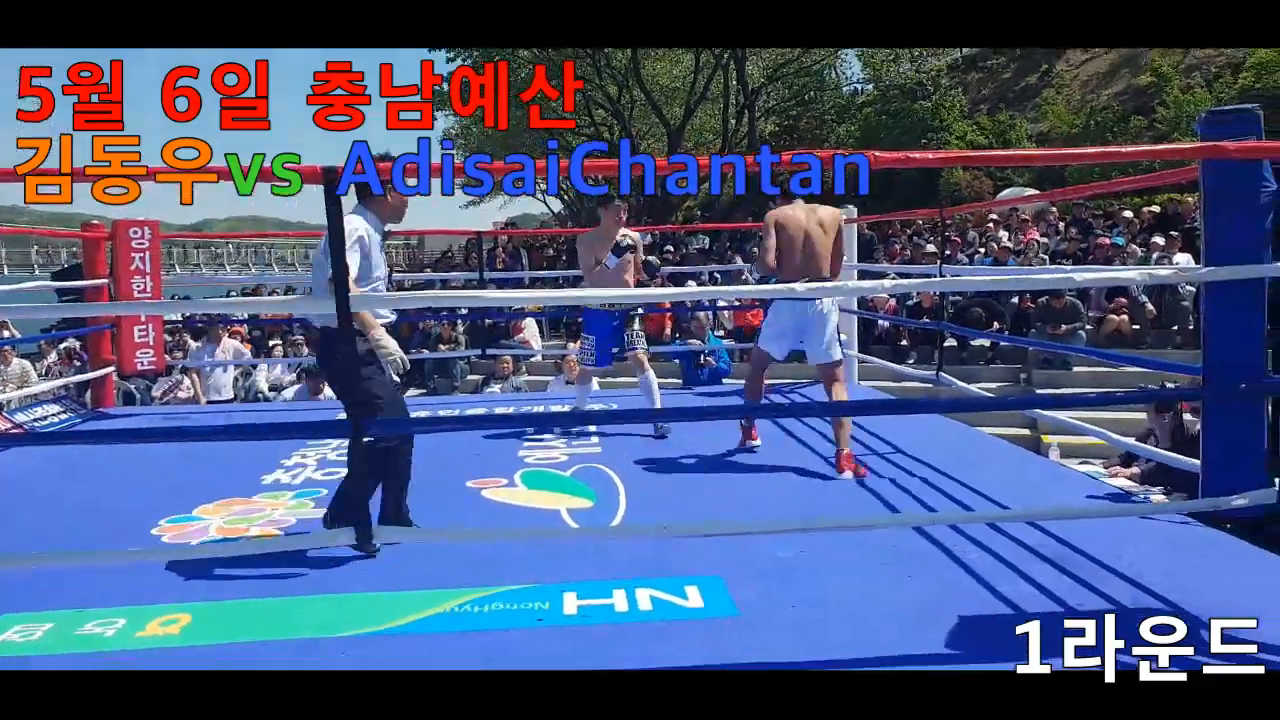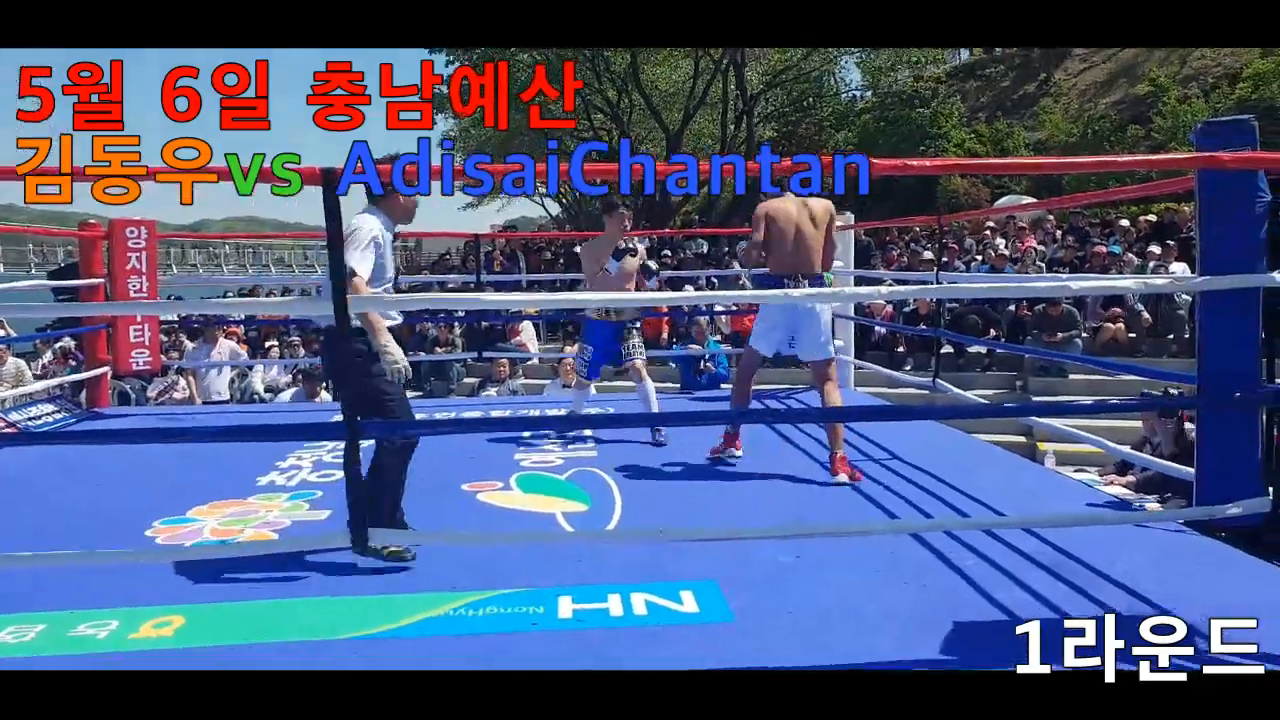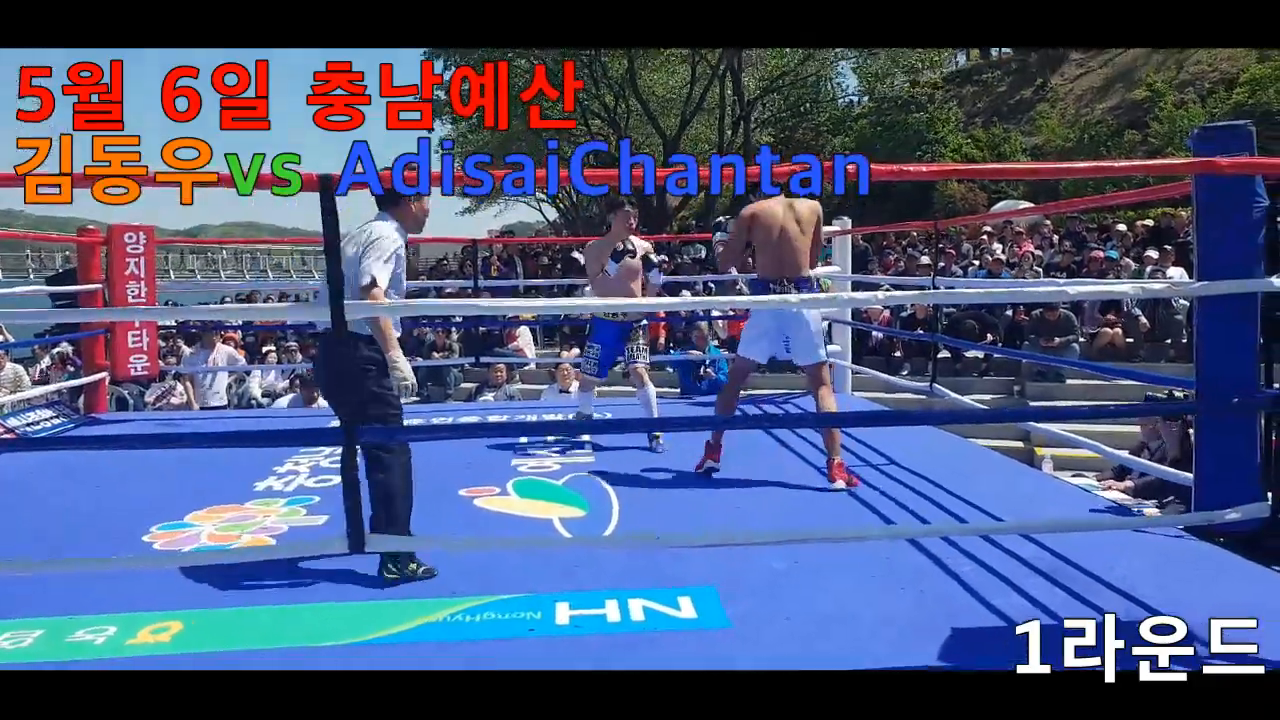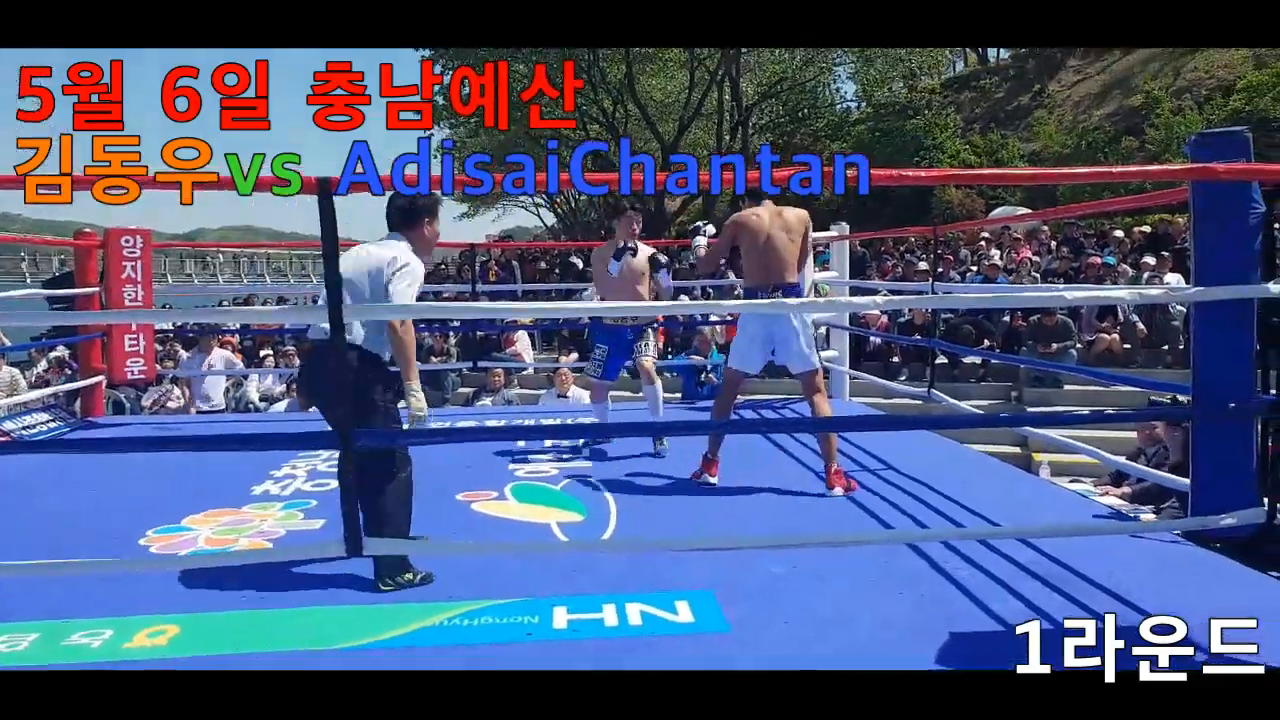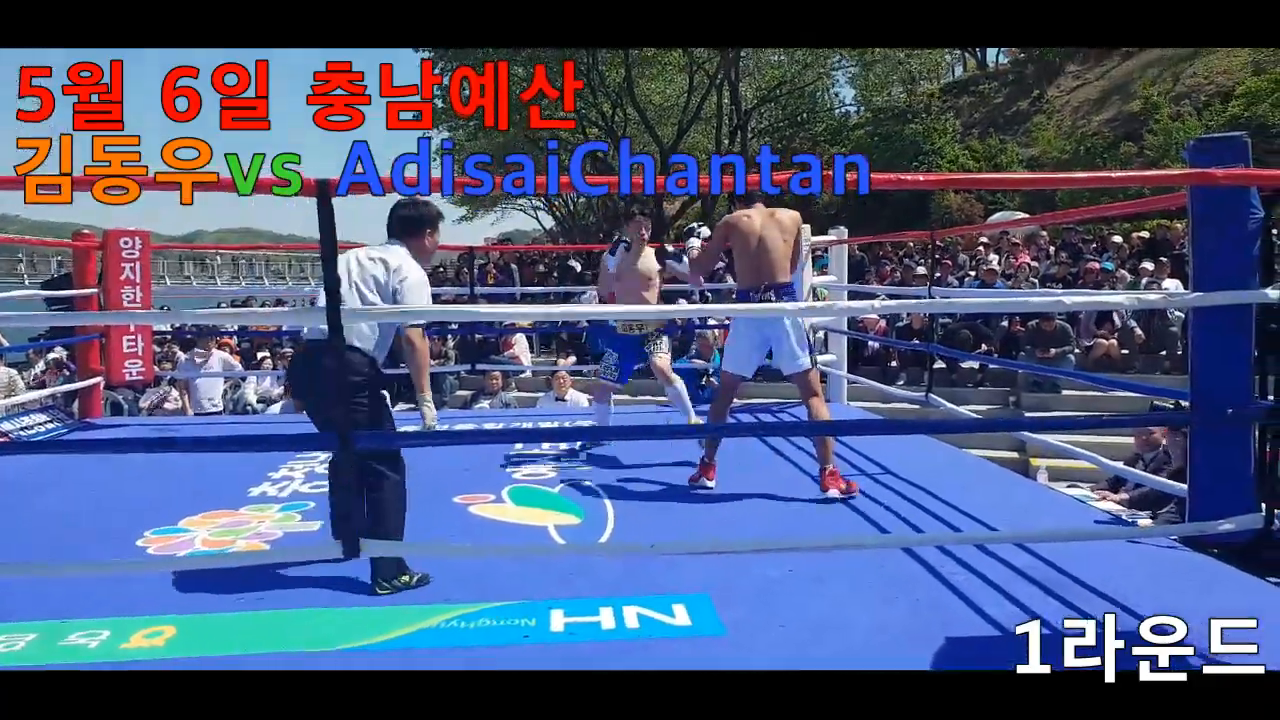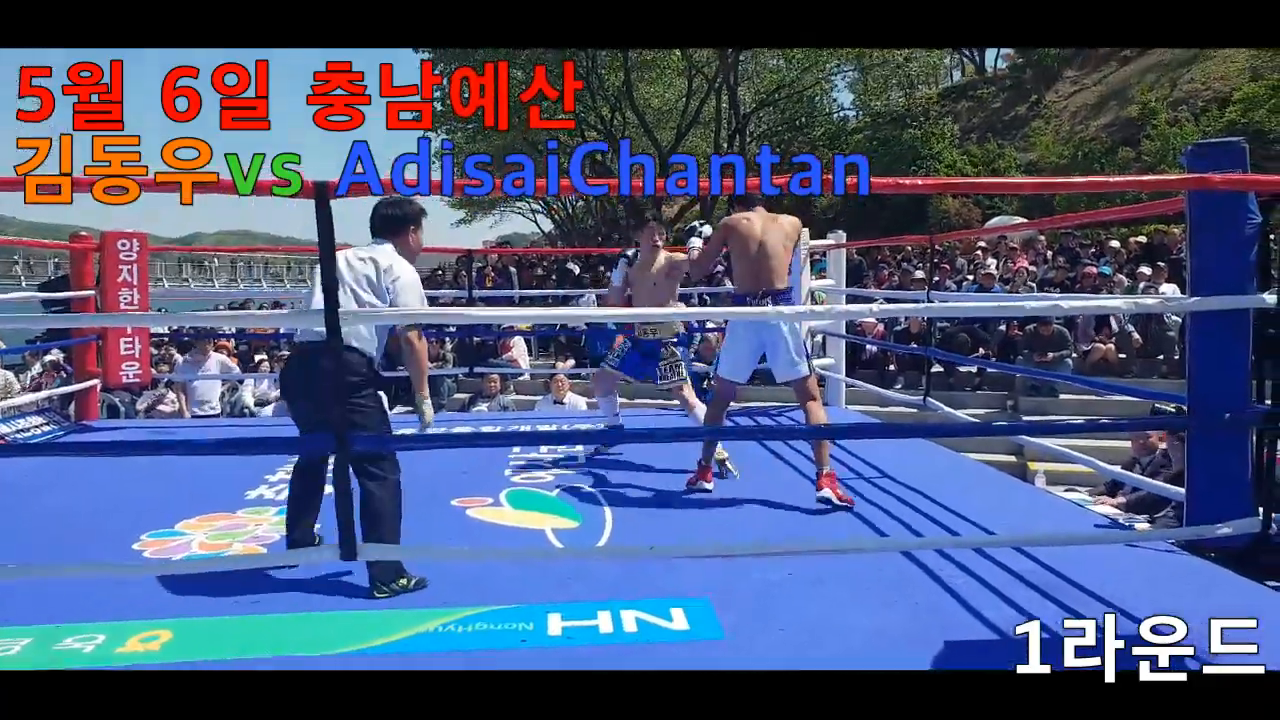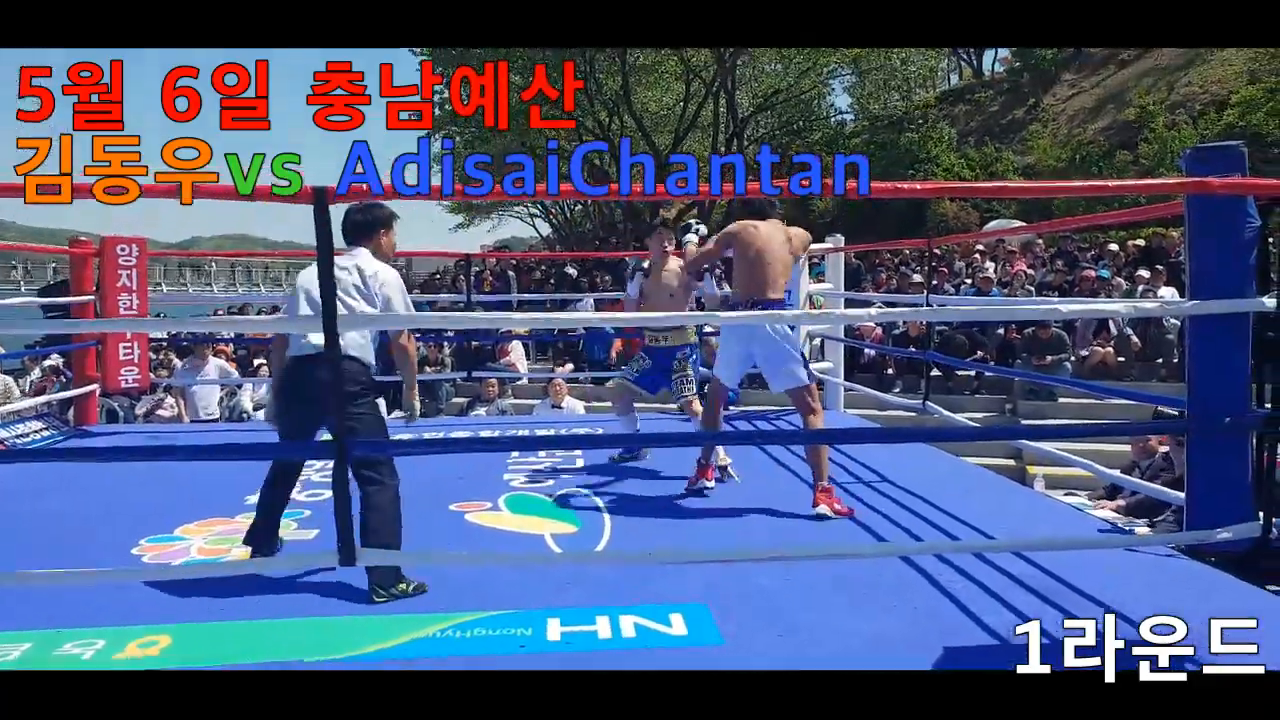
dt=0.1s
person 1, frame 1
left shoulder: (367, 231)
right shoulder: (355, 229)
right elbow: (340, 287)
right wrist: (379, 336)
left hip: (358, 347)
right hip: (350, 347)
left knee: (394, 430)
right knee: (387, 432)
left ankle: (394, 521)
right ankle: (344, 519)
person 1, frame 2
left shoulder: (368, 227)
right shoulder: (370, 228)
right elbow: (354, 285)
right wrist: (385, 342)
left hip: (348, 346)
right hip: (358, 347)
left knee: (373, 435)
right knee: (399, 436)
left ankle: (375, 527)
right ankle: (373, 532)
person 1, frame 3
left shoulder: (367, 234)
right shoulder: (387, 238)
right elbow: (373, 296)
right wrist: (395, 355)
left hip: (336, 350)
right hip: (357, 352)
left knee: (370, 448)
right knee: (391, 452)
left ankle: (372, 540)
right ankle: (396, 557)
person 1, frame 4
left shoulder: (357, 254)
right shoulder: (407, 261)
right elbow: (398, 322)
right wrist: (412, 386)
left hip: (318, 362)
right hip: (354, 366)
left knee: (358, 452)
right knee: (391, 466)
left ankle: (359, 538)
right ankle: (393, 568)
person 1, frame 5
left shoulder: (352, 258)
right shoulder: (410, 270)
right elbow: (413, 336)
right wrist: (425, 399)
left hip: (308, 361)
right hip: (349, 368)
left knee: (349, 452)
right knee: (385, 468)
left ankle: (348, 536)
right ankle: (389, 572)
person 1, frame 6
left shoulder: (337, 260)
right shoulder: (399, 270)
left elbow: (306, 321)
right elbow: (411, 337)
right wrist: (422, 397)
left hip: (305, 365)
right hip: (348, 368)
left knee: (314, 452)
right knee: (380, 469)
left ankle: (300, 534)
right ankle: (388, 575)
person 1, frame 7
left shoulder: (309, 273)
right shoulder: (383, 274)
left elbow: (281, 338)
right elbow: (402, 340)
left wrist: (275, 392)
right wrist: (411, 393)
left hip: (299, 376)
right hip: (345, 377)
left knee: (287, 462)
right knee: (378, 475)
left ankle: (262, 540)
right ankle: (385, 578)
person 2, frame 1
left shoulder: (775, 216)
right shoulder: (832, 214)
left elbow: (767, 265)
right elbow: (836, 268)
left wrist: (756, 266)
left hip: (787, 302)
right hip: (822, 301)
left knee: (756, 365)
right knee: (835, 381)
left ankle: (749, 432)
right ankle: (845, 457)
person 2, frame 2
left shoulder: (766, 209)
right shoulder: (825, 207)
left elbow: (752, 258)
right elbow: (828, 262)
left wrist: (744, 251)
left knee: (746, 369)
right knee: (827, 380)
left ankle: (731, 440)
right ankle: (838, 460)
person 2, frame 3
left shoulder: (751, 212)
right shoulder: (812, 208)
left elbow: (725, 262)
left wrist: (719, 240)
right hip: (803, 298)
left knee: (735, 377)
right knee: (821, 385)
left ankle: (713, 452)
right ankle: (836, 467)
person 2, frame 4
left shoulder: (739, 220)
right shoulder: (800, 216)
left elbow: (706, 267)
left wrist: (699, 243)
left hip: (755, 309)
left knee: (728, 389)
right knee: (816, 391)
left ankle: (710, 464)
right ankle: (834, 473)
person 2, frame 5
left shoulder: (731, 222)
right shoulder: (792, 218)
left elbow: (698, 270)
right hip: (784, 306)
left knee: (724, 392)
right knee: (812, 393)
left ankle: (707, 468)
right ankle: (830, 475)
person 2, frame 6
left shoulder: (732, 224)
right shoulder: (792, 224)
left elbow: (698, 271)
left hip: (744, 316)
right hip: (781, 314)
left knee: (720, 396)
right knee: (809, 398)
left ankle: (704, 472)
right ankle: (825, 480)
person 2, frame 7
left shoulder: (739, 229)
right shoulder: (800, 236)
left elbow: (692, 266)
left wrist: (690, 242)
left hip: (737, 323)
right hip: (775, 321)
left knee: (716, 395)
right knee: (811, 409)
left ankle: (703, 470)
right ankle: (823, 493)
person 3, frame 1
left shoulder: (633, 238)
right shoulder: (587, 240)
right elbow: (590, 279)
left wrist: (649, 272)
right wrist: (613, 257)
left hip: (628, 309)
right hip: (598, 312)
left knee: (639, 359)
right knee: (587, 368)
right ankle: (578, 412)
person 3, frame 2
left shoulder: (637, 250)
right shoulder: (590, 249)
left elbow: (639, 289)
right elbow: (593, 287)
right wrist: (614, 262)
left hip: (628, 319)
right hip: (597, 322)
left knee: (637, 369)
right knee: (583, 377)
left ankle: (656, 425)
right ankle: (575, 415)
person 3, frame 3
left shoulder: (644, 247)
right shoulder: (595, 248)
left elbow: (652, 291)
right elbow: (595, 288)
left wrist: (655, 272)
right wrist: (614, 263)
left hip: (635, 320)
right hip: (605, 321)
left knee: (638, 373)
right knee: (588, 378)
left ankle: (654, 430)
right ankle: (584, 416)
person 3, frame 4
left shoulder: (649, 253)
right shoulder: (603, 251)
left elbow: (665, 295)
right elbow: (600, 291)
left wrist: (664, 275)
right wrist: (617, 260)
left hip: (642, 324)
right hip: (611, 326)
left knee: (646, 369)
right knee: (597, 385)
left ankle: (658, 431)
person 3, frame 5
left shoulder: (658, 256)
right shoulder: (612, 255)
right elbow: (604, 292)
left wrist: (678, 261)
right wrist: (614, 257)
left hip: (653, 330)
right hip: (622, 333)
left knee: (662, 369)
right knee: (602, 388)
left ankle: (693, 422)
person 3, frame 6
left shoulder: (673, 261)
right shoulder: (630, 264)
right elbow: (613, 301)
left wrist: (696, 241)
right wrist: (619, 269)
left hip: (669, 337)
right hip: (638, 336)
left knee: (684, 394)
right knee: (601, 379)
left ankle: (718, 453)
right ankle: (614, 429)
person 3, frame 7
left shoulder: (685, 270)
right shoulder: (641, 273)
left elbow: (714, 301)
right elbow: (629, 314)
left wrist: (704, 277)
right wrist: (635, 282)
left hip: (681, 346)
right hip: (651, 345)
left knee: (691, 405)
right knee: (619, 392)
left ankle: (721, 460)
right ankle: (635, 446)
